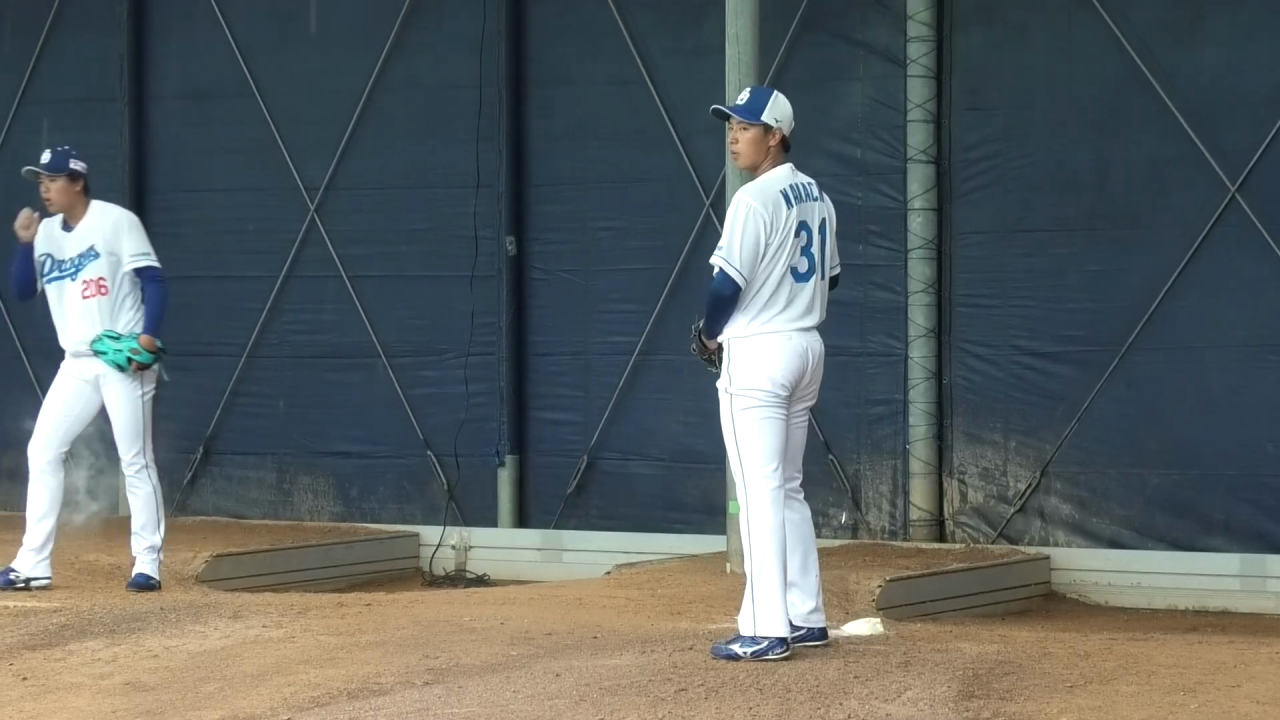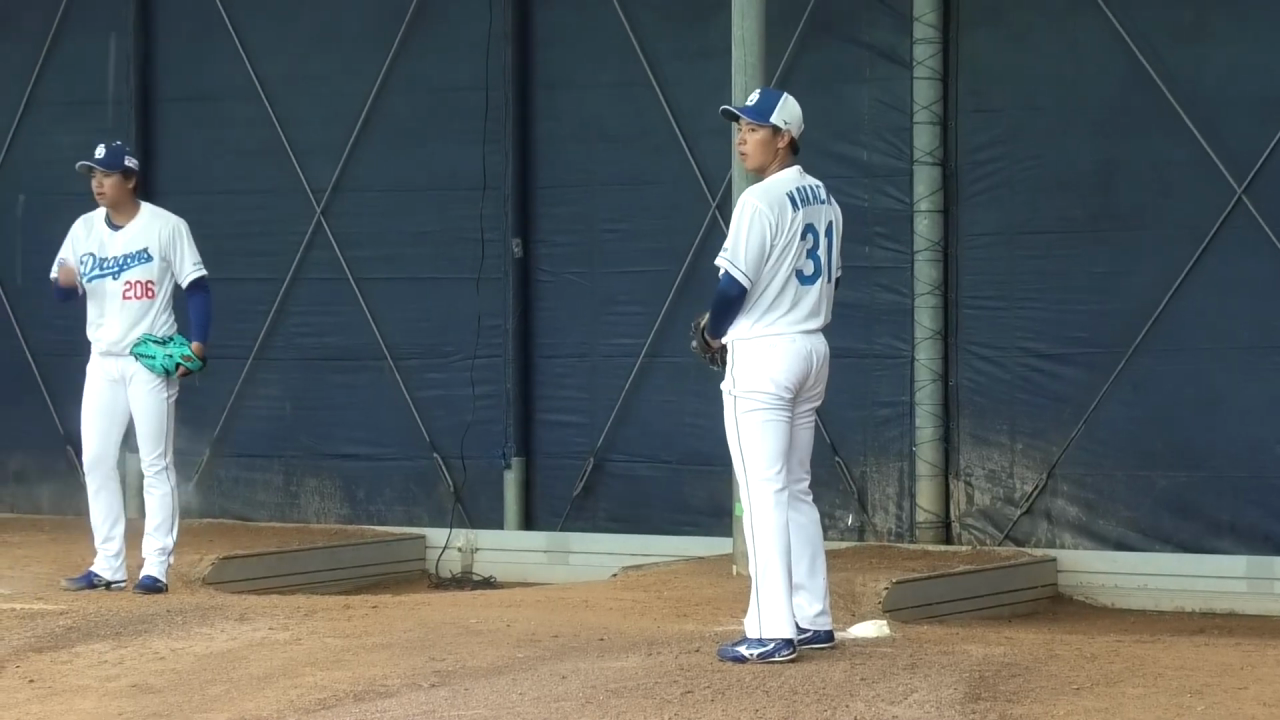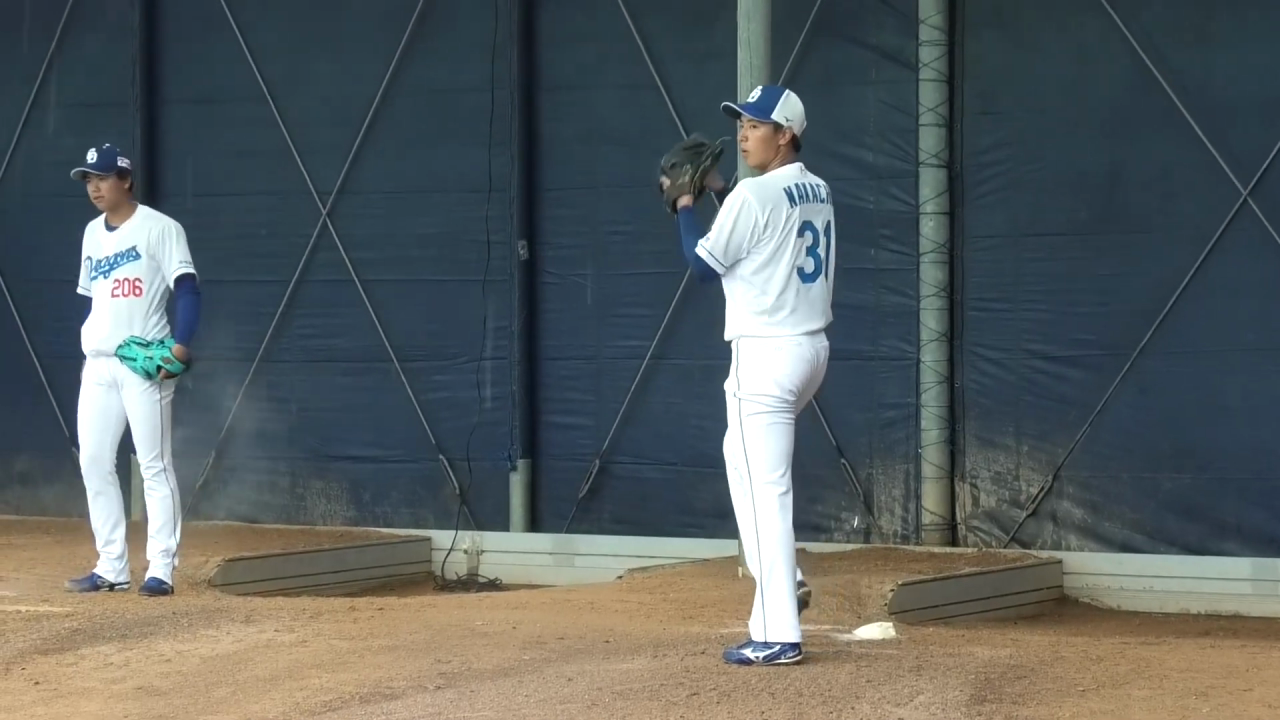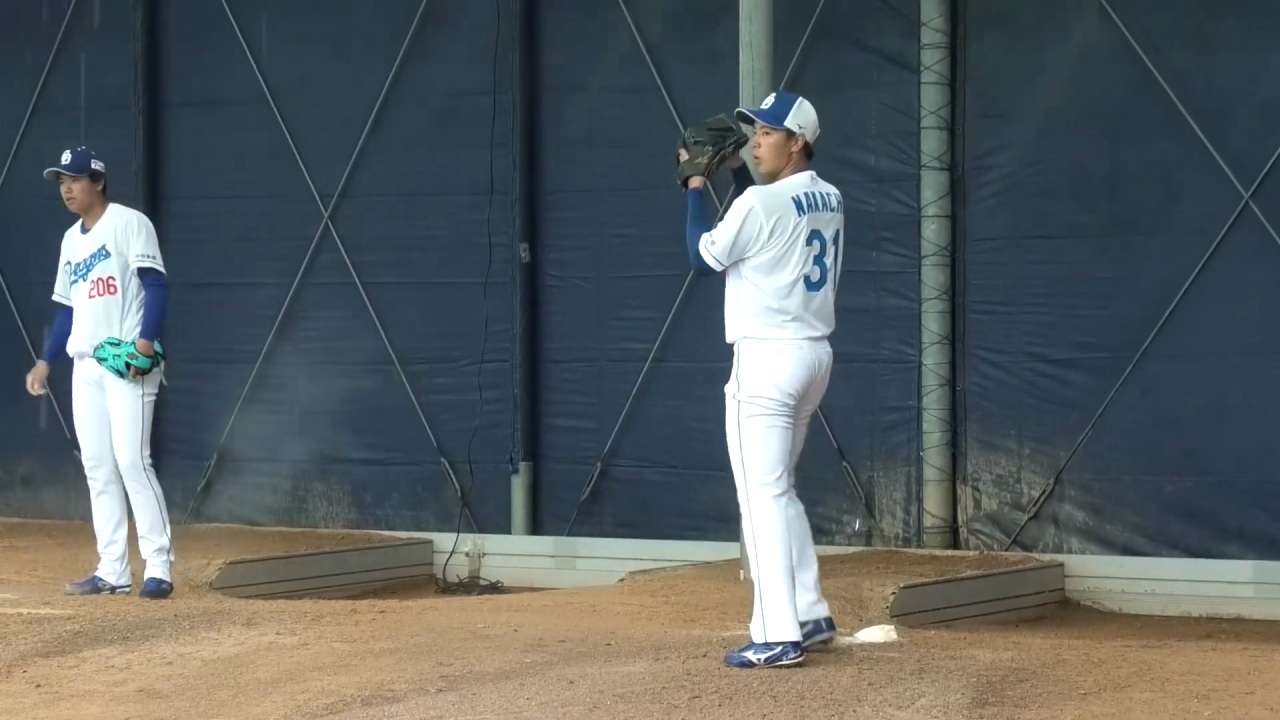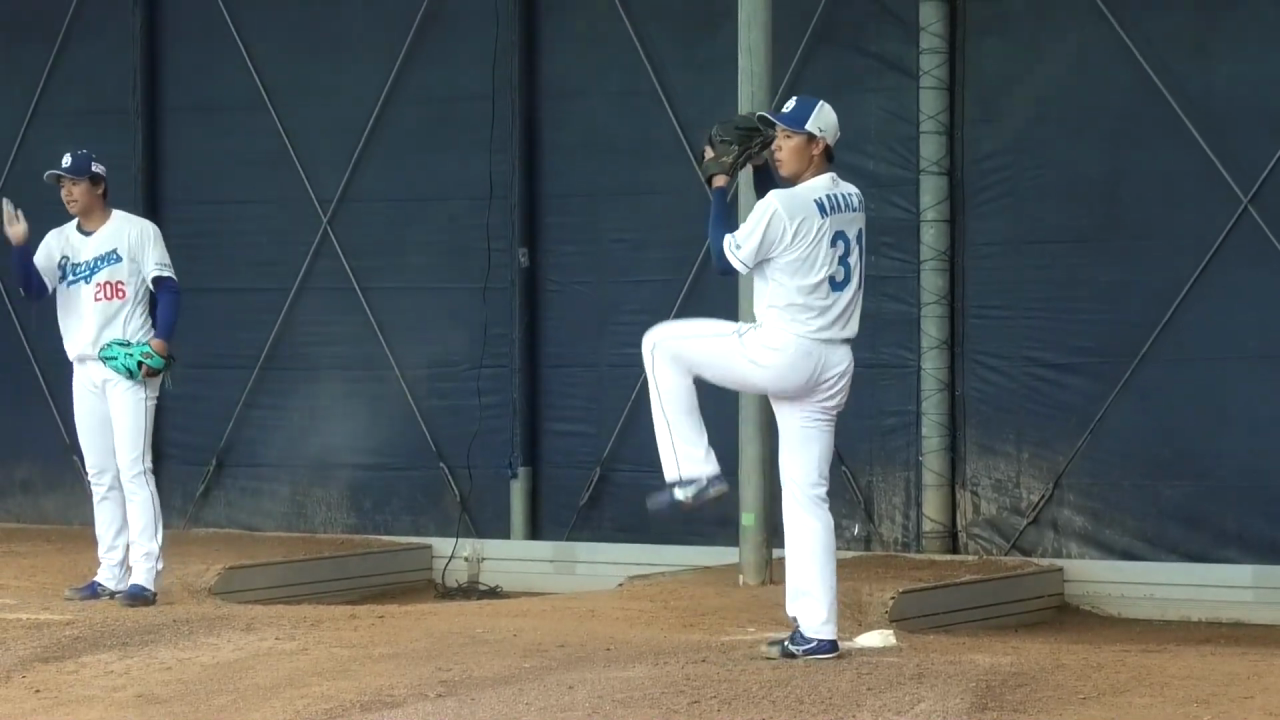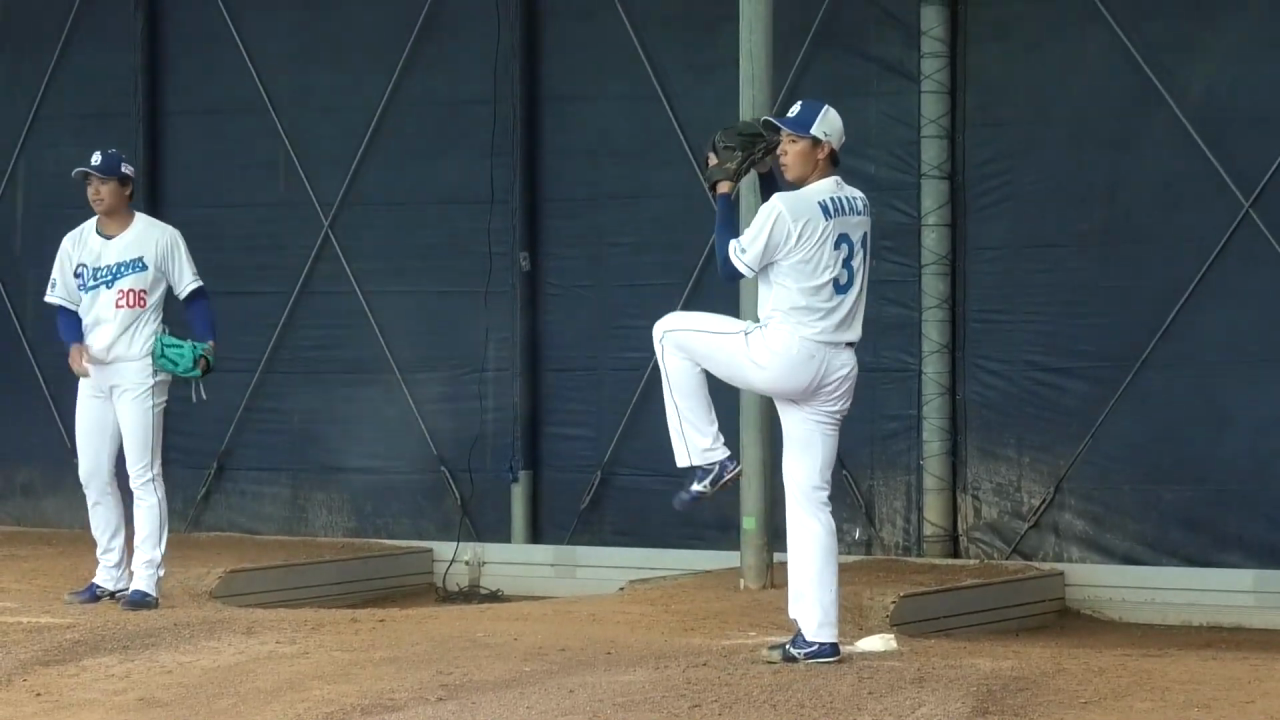
dt=0.4s
person 1, frame 1
left shoulder: (754, 199)
right shoulder: (817, 196)
left elbow: (726, 285)
right elbow: (830, 276)
left wrist: (708, 332)
left hip: (757, 355)
right hip: (806, 349)
left knee: (760, 493)
right knee: (787, 489)
left ankle: (768, 630)
right ankle: (806, 617)
person 1, frame 2
left shoulder: (760, 201)
right shoulder: (824, 200)
left elbow: (733, 287)
left wrist: (713, 331)
left hip: (761, 357)
right hip: (811, 351)
left knee: (763, 495)
right knee: (795, 492)
left ankle: (773, 632)
right ankle: (813, 619)
person 1, frame 3
left shoulder: (755, 193)
right shoulder: (818, 192)
left elbow: (704, 266)
left wrist: (684, 206)
right wrist: (718, 195)
left hip: (765, 355)
right hip: (809, 348)
left knee: (765, 492)
right knee: (761, 475)
left ankle: (778, 634)
right ankle: (786, 582)
person 1, frame 4
left shoulder: (761, 201)
right shoulder: (828, 199)
left elbow: (703, 258)
left wrist: (696, 186)
right wrist: (737, 172)
left hip: (767, 358)
right hip: (813, 357)
left knee: (762, 496)
right knee: (777, 489)
left ankle: (777, 636)
right ankle: (809, 615)
person 1, frame 5
left shoulder: (783, 205)
right shoulder: (851, 199)
left elbow: (726, 258)
left wrist: (719, 185)
right wrist: (758, 168)
left hip: (781, 352)
right hip: (833, 362)
left knee: (663, 343)
right knee: (807, 495)
left ankle: (694, 474)
right ankle: (816, 630)
person 1, frame 6
left shoulder: (787, 207)
right shoulder: (857, 205)
left elbow: (731, 265)
left wrist: (724, 191)
right wrist: (762, 174)
left hip: (783, 354)
right hip: (835, 368)
left knee: (672, 331)
right knee: (809, 498)
left ankle: (707, 457)
right ankle: (818, 635)
person 2, frame 1
left shoulder: (114, 220)
right shoulder: (46, 233)
left elbow: (153, 278)
left wrist: (149, 335)
left hip: (123, 359)
right hip: (78, 363)
left knee: (134, 461)
right knee: (43, 451)
left ankle: (147, 562)
person 2, frame 2
left shoulder: (167, 226)
right shoulder: (84, 227)
left elbow: (198, 286)
right elbow: (60, 291)
left wrist: (198, 342)
right wrist: (66, 281)
right hip: (103, 362)
left knee: (155, 465)
right knee: (97, 461)
left ankle: (156, 566)
right ankle: (109, 565)
person 2, frame 3
left shoulder: (160, 228)
right shoulder: (92, 233)
left elbow: (187, 289)
left wrist: (181, 345)
right wrist: (83, 357)
right hip: (98, 365)
left knee: (154, 466)
right knee: (93, 463)
left ankle: (161, 569)
right ankle: (111, 567)
person 2, frame 4
left shoulder: (130, 223)
right shoulder: (71, 239)
left elbow: (155, 284)
right elbow: (66, 307)
left wrist: (146, 340)
right wrist: (46, 361)
left hip: (127, 364)
right hip: (86, 366)
left knee: (132, 462)
right knee: (97, 469)
left ankle: (158, 566)
right ankle: (113, 570)
person 2, frame 5
left shoulder: (138, 230)
right shoulder: (58, 240)
left elbow: (167, 289)
left wrist: (161, 339)
right hip: (84, 370)
left knee: (133, 469)
right knee: (100, 476)
left ankle: (144, 575)
right ankle: (111, 574)
person 2, frame 6
left shoulder: (161, 237)
right shoulder: (75, 241)
left elbow: (194, 295)
right elbow: (62, 304)
left wrist: (206, 342)
right wrist: (73, 345)
left hip: (141, 372)
right hip: (94, 374)
left knee: (143, 477)
right knee: (93, 476)
left ankle: (146, 580)
right ankle: (111, 575)
